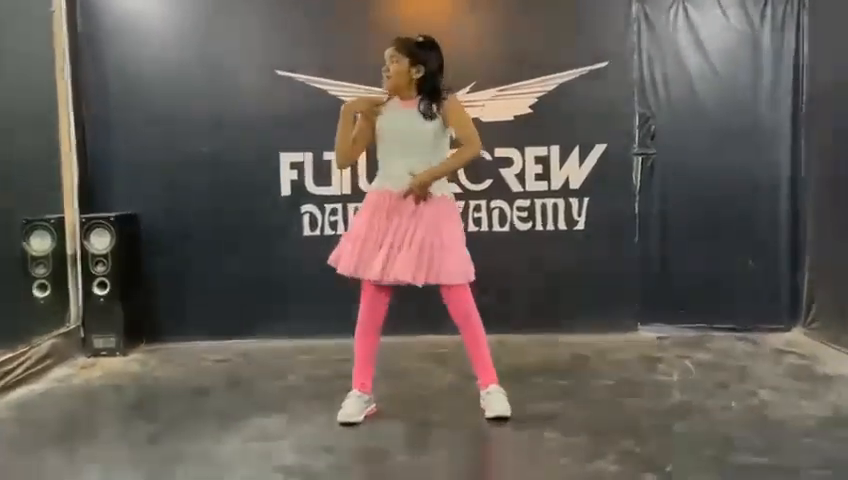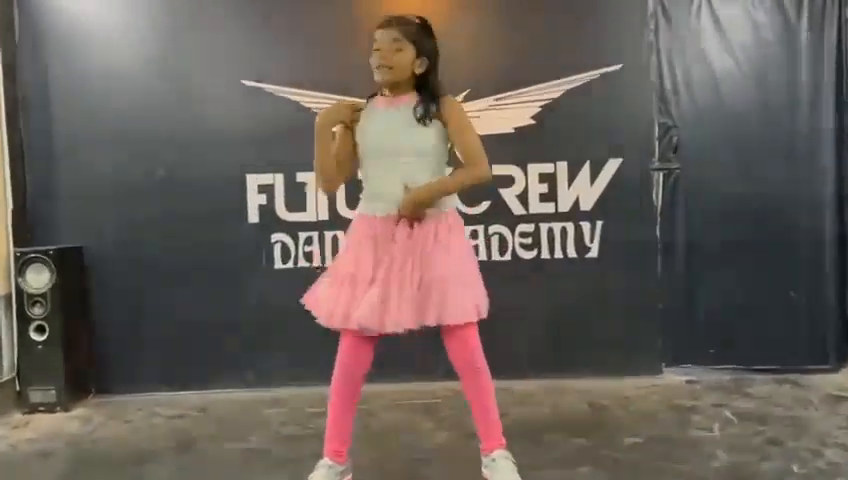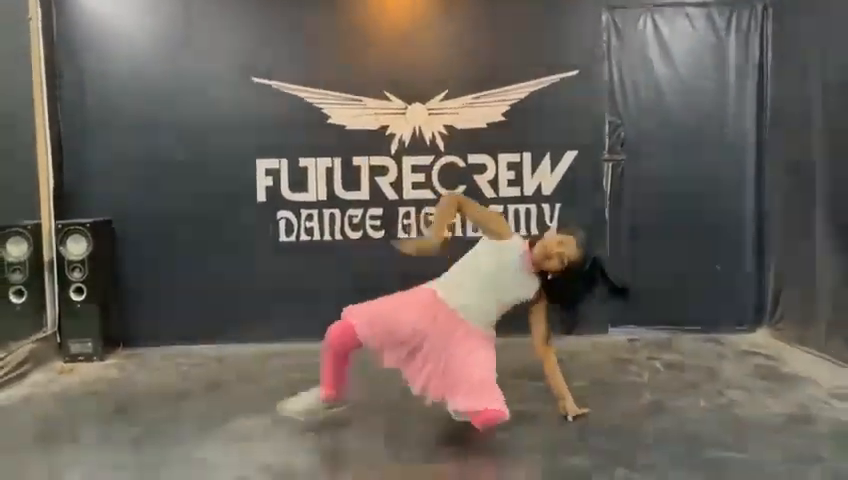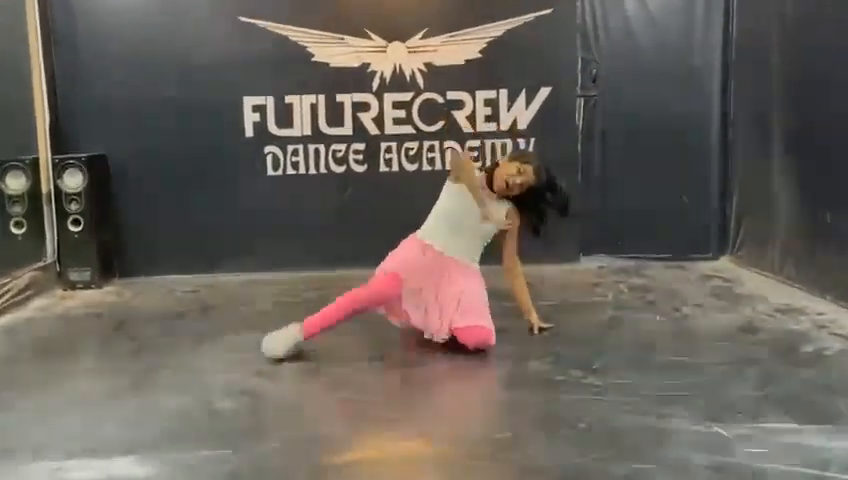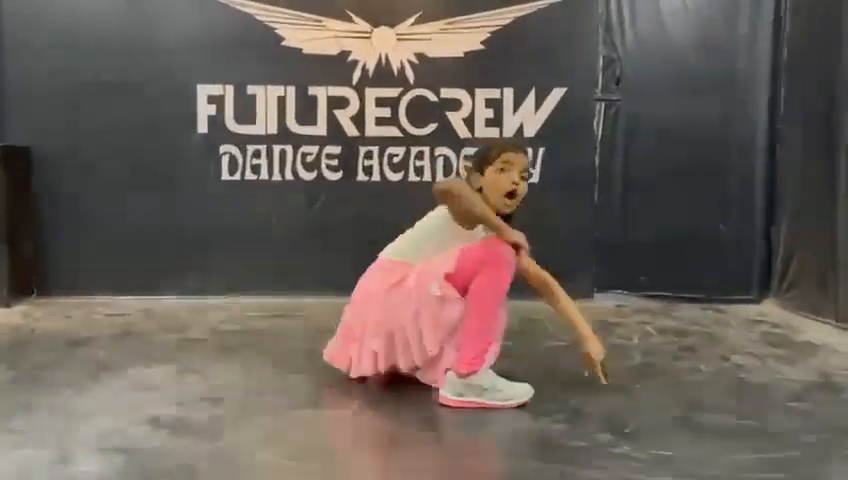
dt=1s
person 1, frame 1
left shoulder: (443, 104)
right shoulder: (377, 111)
left elbow: (472, 146)
right elbow: (344, 159)
left wrist: (429, 176)
right wrist: (348, 112)
left hip: (432, 211)
right hip: (384, 211)
left knee: (461, 304)
right knee: (372, 305)
left ankle: (489, 386)
right ankle: (361, 392)
person 1, frame 2
left shoulder: (442, 108)
right shoulder: (359, 115)
left elbow: (479, 169)
right elbow: (329, 182)
left wrist: (426, 194)
right wrist: (324, 125)
left hip: (435, 235)
right hip: (374, 239)
left knee: (465, 351)
right knee: (352, 356)
person 1, frame 3
left shoulder: (536, 289)
right shoulder: (503, 235)
left elbow: (542, 345)
right elbow: (454, 200)
left wrist: (565, 398)
right wrist: (435, 236)
left hip: (468, 337)
right hip: (429, 306)
left knee: (490, 417)
right knee: (341, 335)
left ankle: (462, 399)
right ankle: (330, 395)
person 1, frame 4
left shoulder: (511, 213)
right shoulder: (467, 178)
left elbow: (511, 263)
right elbow: (457, 158)
left wrist: (530, 314)
right wrist: (484, 204)
left hip: (462, 272)
right hip: (423, 253)
left knee: (479, 339)
right knee: (382, 290)
left ankle: (442, 318)
right ankle: (299, 332)
person 1, frame 5
left shoulder: (496, 236)
right shoulder: (465, 209)
left elbow: (545, 285)
right elbow: (447, 187)
right wrist: (503, 230)
left hip: (419, 295)
right hip: (391, 291)
right knee: (494, 256)
right ankle: (466, 377)
